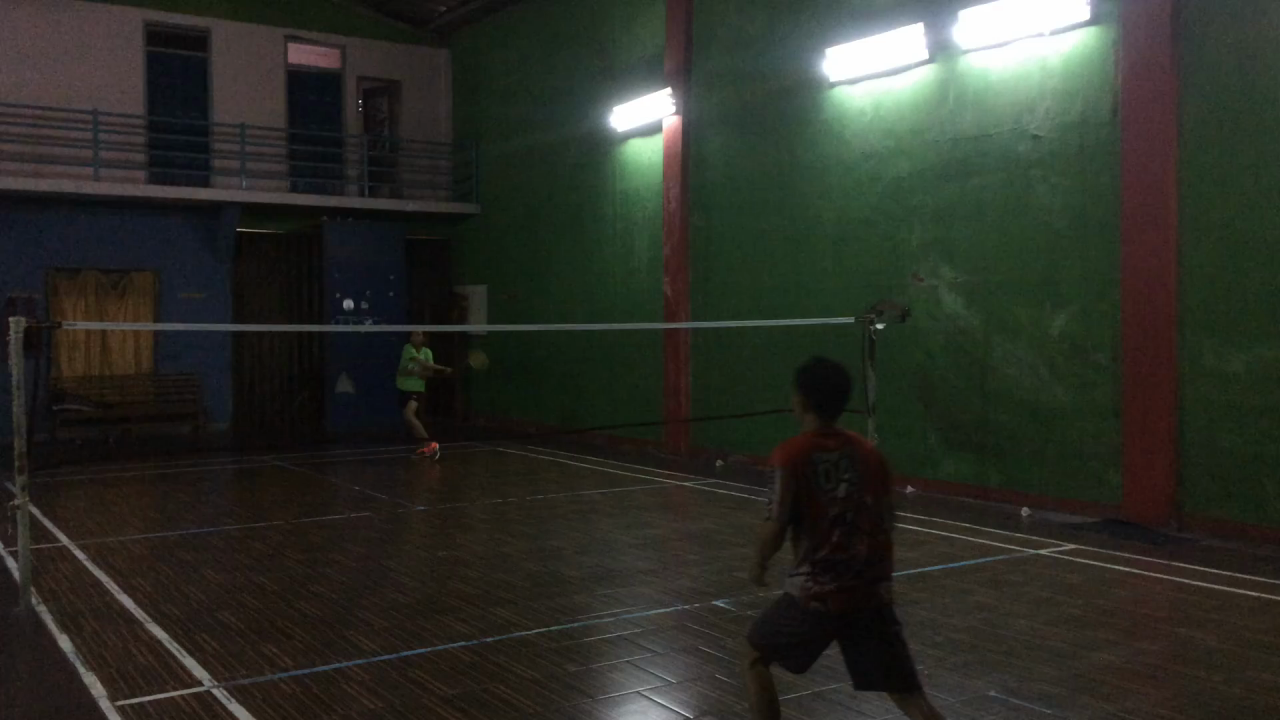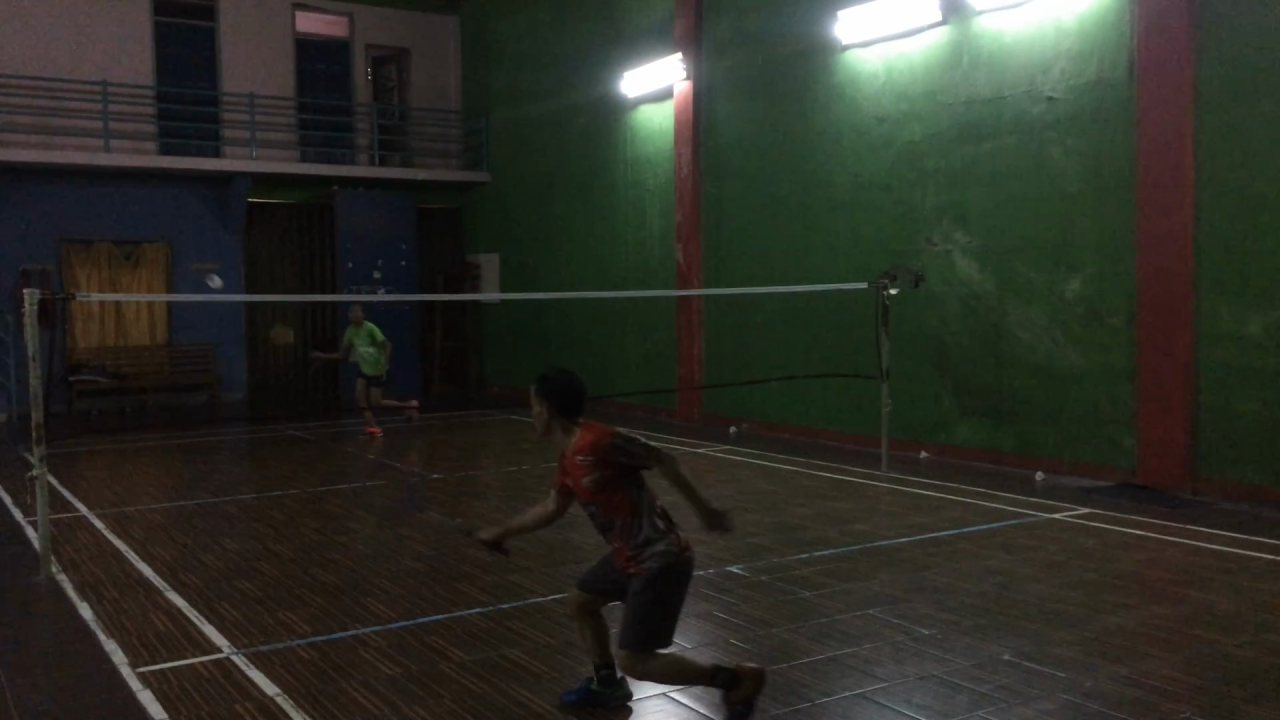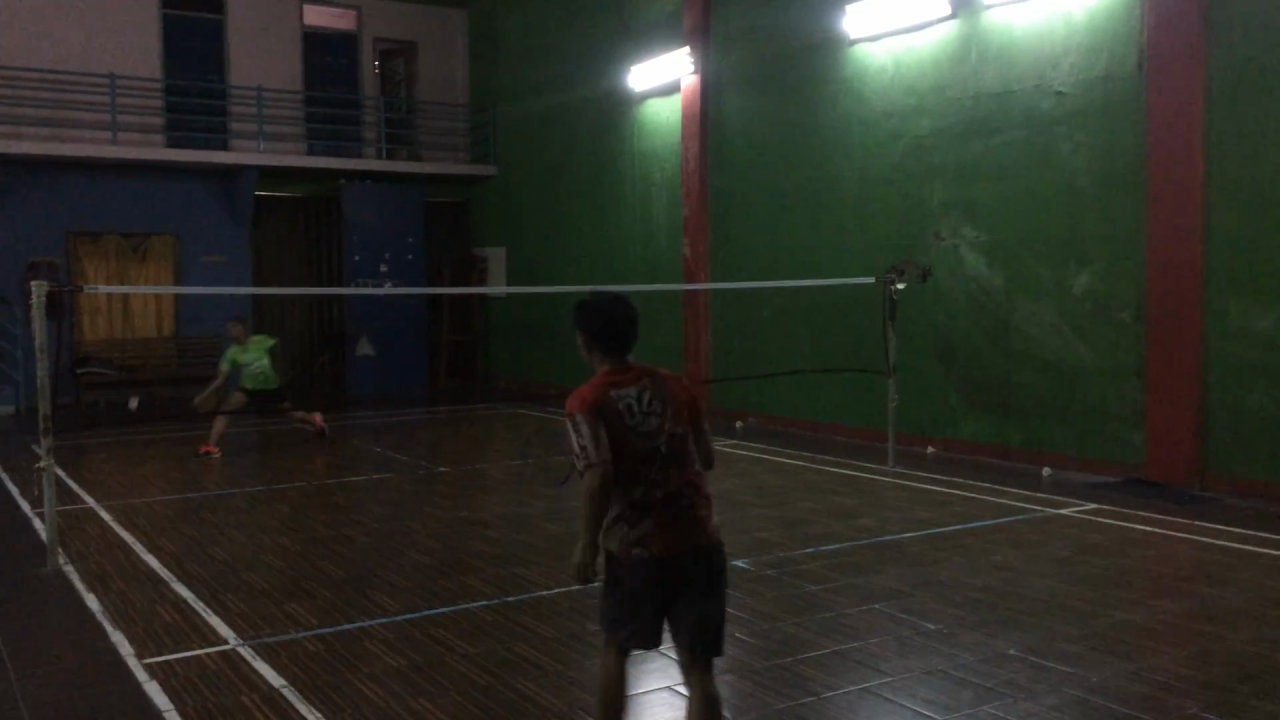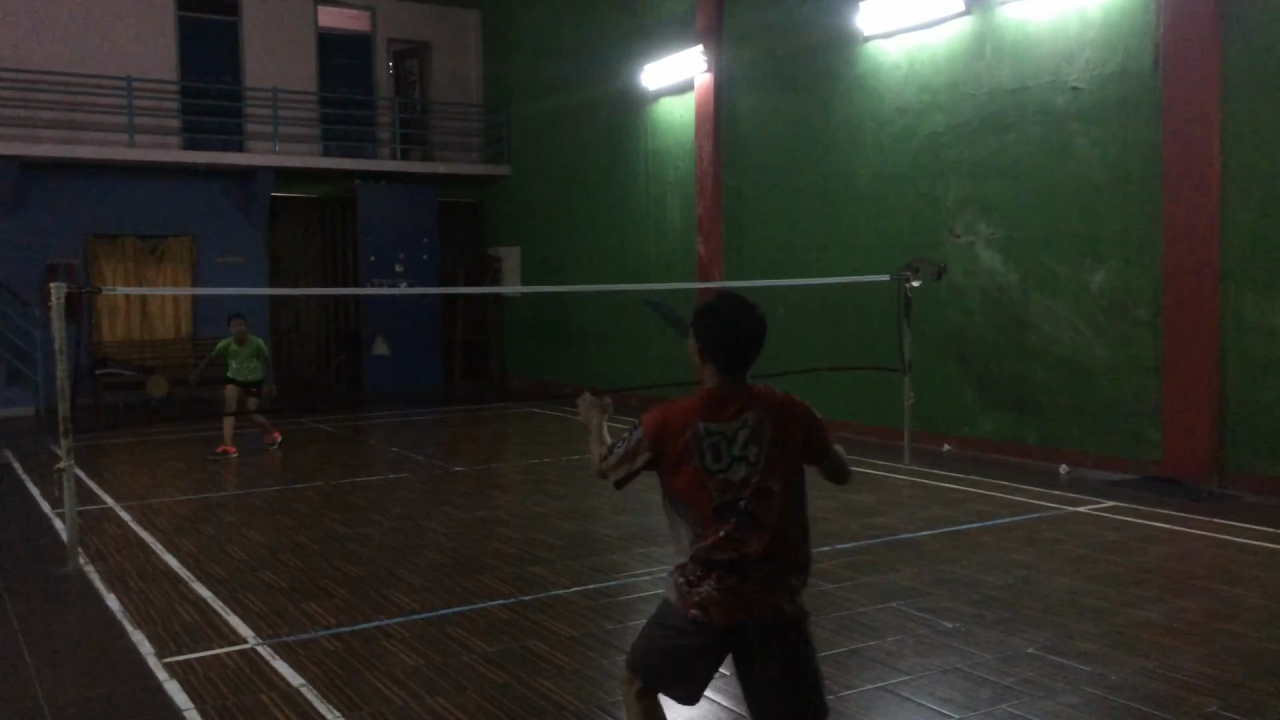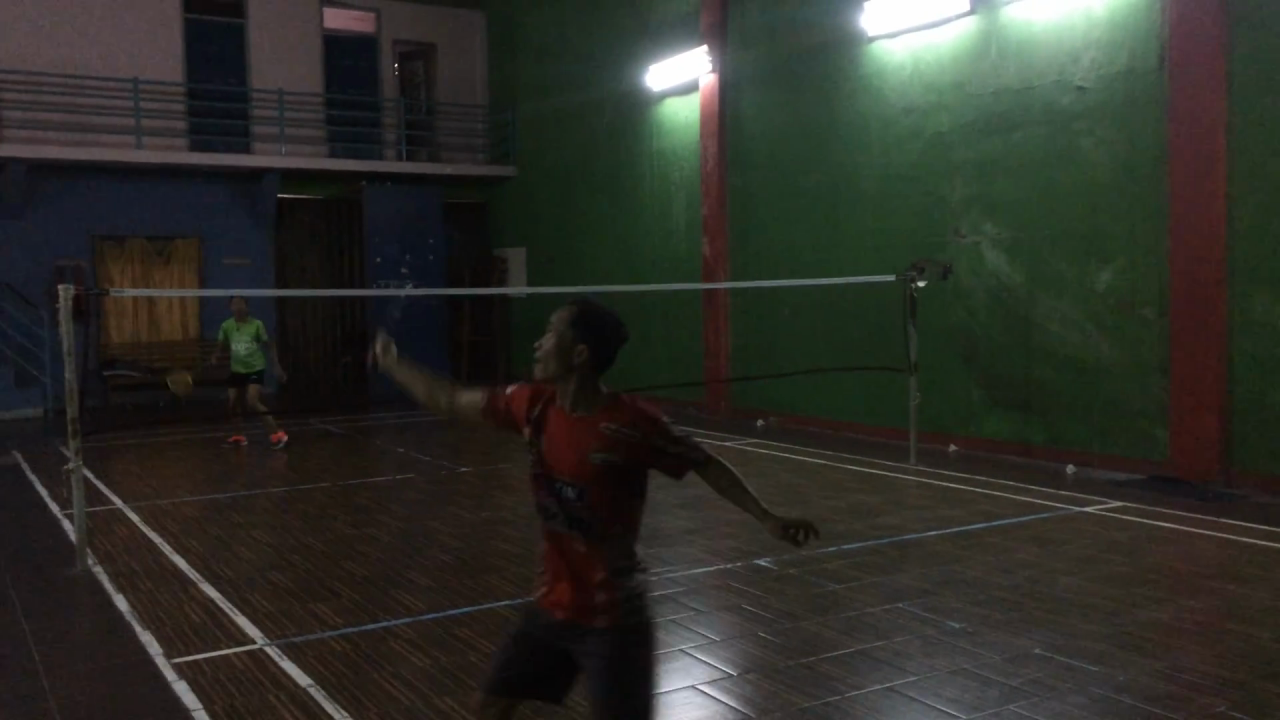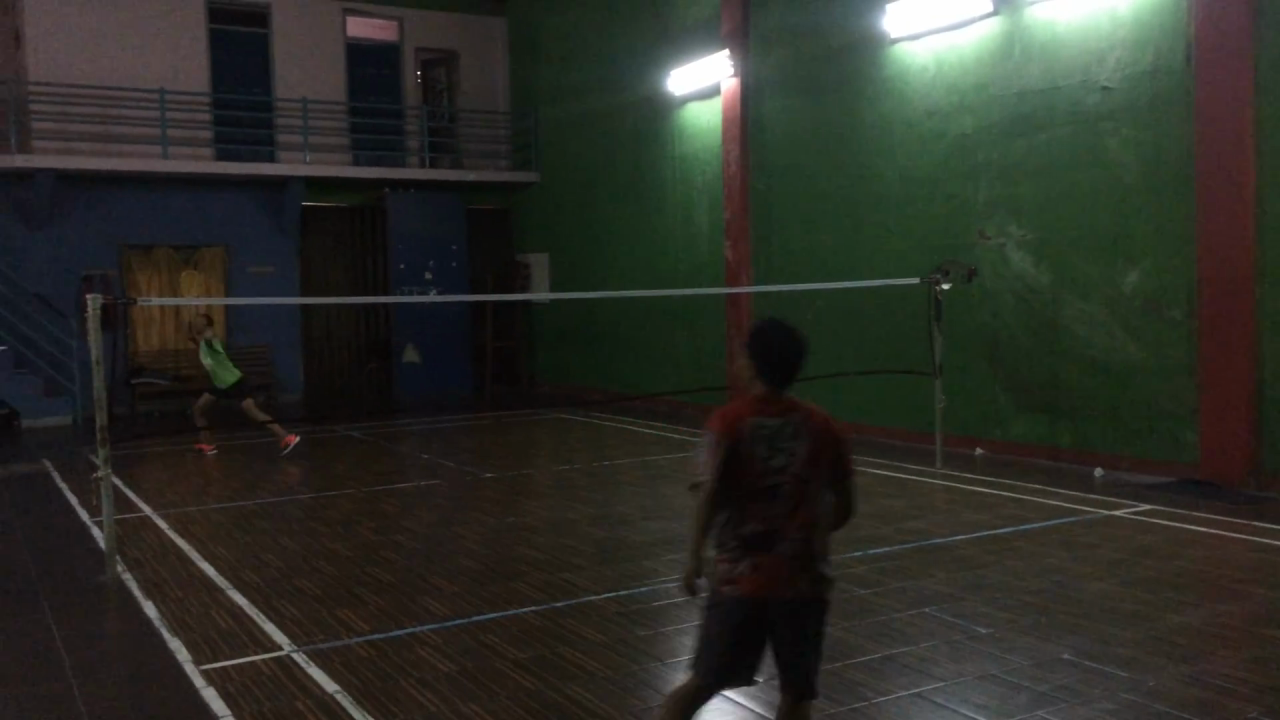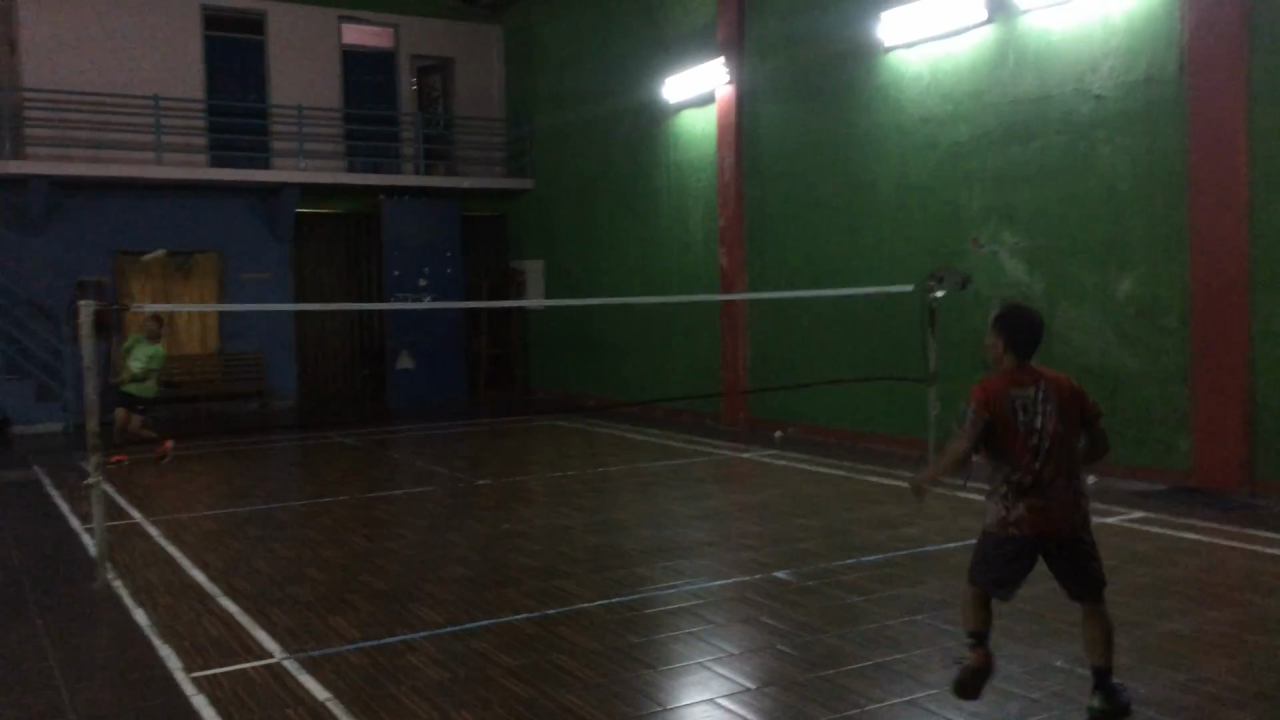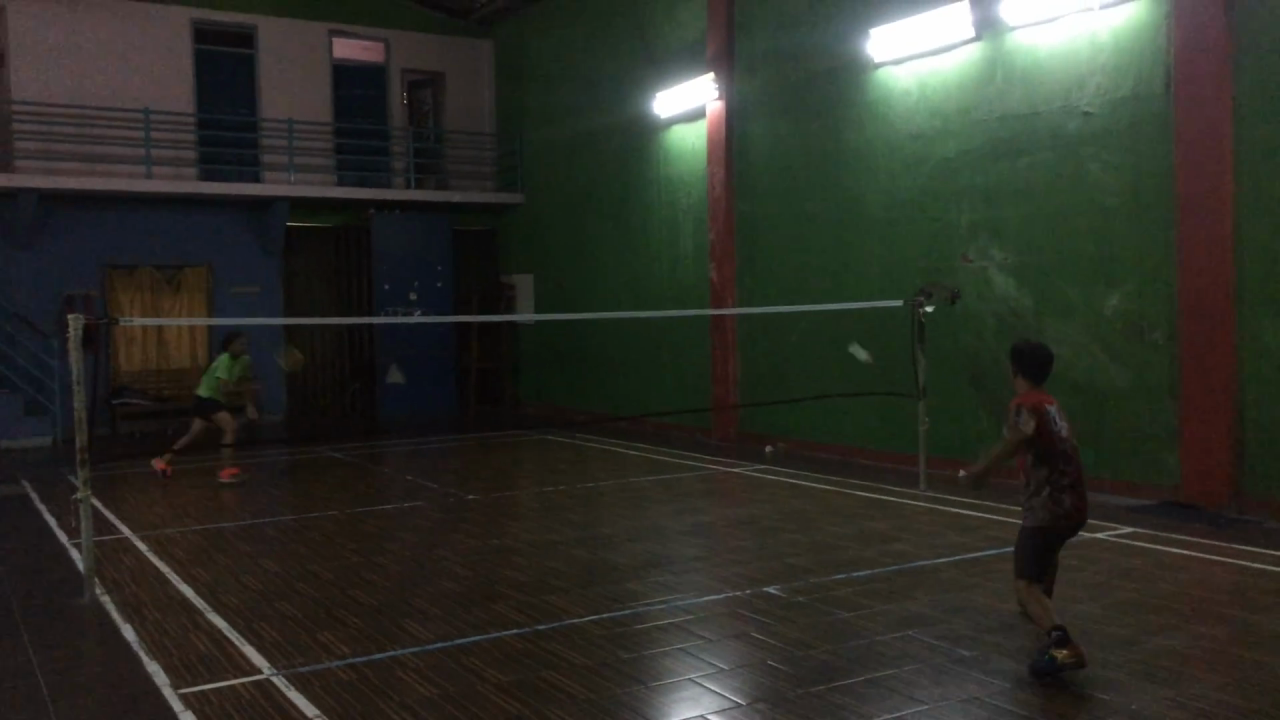
dt=0.7s
person 1, frame 1
left shoulder: (791, 456)
right shoulder: (871, 455)
left elbow: (775, 528)
right elbow: (882, 528)
left wrist: (761, 564)
left hip: (814, 596)
right hip: (867, 595)
left knee: (755, 656)
person 1, frame 2
left shoulder: (598, 442)
right shoulder: (569, 457)
left elbow: (662, 460)
right elbow: (551, 509)
left wrist: (701, 508)
right wrist: (502, 532)
left hip: (660, 561)
right hip: (629, 556)
left knee: (635, 661)
right knee: (581, 602)
left ankle: (739, 680)
right ankle: (607, 684)
person 1, frame 3
left shoulder: (585, 402)
right shoulder: (676, 387)
left elbow: (598, 476)
right elbow: (706, 459)
left wrist: (587, 542)
left hip: (636, 547)
right hip: (698, 540)
left knee: (613, 653)
right knee: (698, 667)
person 1, frame 4
left shoulder: (669, 423)
right shoulder: (791, 415)
left elbow: (606, 467)
right elbow: (840, 473)
left wrist: (595, 418)
left hip: (698, 600)
right hip: (774, 602)
left knee: (638, 685)
person 1, frame 5
left shoulder: (634, 424)
right shoulder: (531, 404)
left elbow: (708, 466)
right elbow: (454, 401)
left wrist: (770, 518)
right wrist: (391, 363)
left hip: (612, 611)
right hip: (550, 603)
person 1, frame 6
left shoulder: (728, 422)
right shoulder: (825, 428)
left elbow: (710, 496)
right elbow: (844, 509)
left wrist: (694, 557)
left hip: (739, 580)
right hip: (803, 581)
left knee: (698, 686)
person 1, frame 7
left shoulder: (988, 393)
right shoulder: (1066, 387)
left elbow: (962, 451)
right elbow: (1100, 445)
left wrist: (928, 476)
left hip: (1013, 517)
right hip: (1067, 516)
left knee: (978, 588)
right knee: (1091, 603)
left ankle: (978, 656)
person 1, frame 8
left shoulder: (1025, 404)
right shoulder: (1050, 404)
left elbow: (1023, 433)
left wrist: (985, 467)
left hip: (1047, 510)
right hip: (1073, 506)
left knee: (1027, 583)
right knee: (1046, 552)
left ankle: (1063, 645)
right ankle: (1043, 612)
